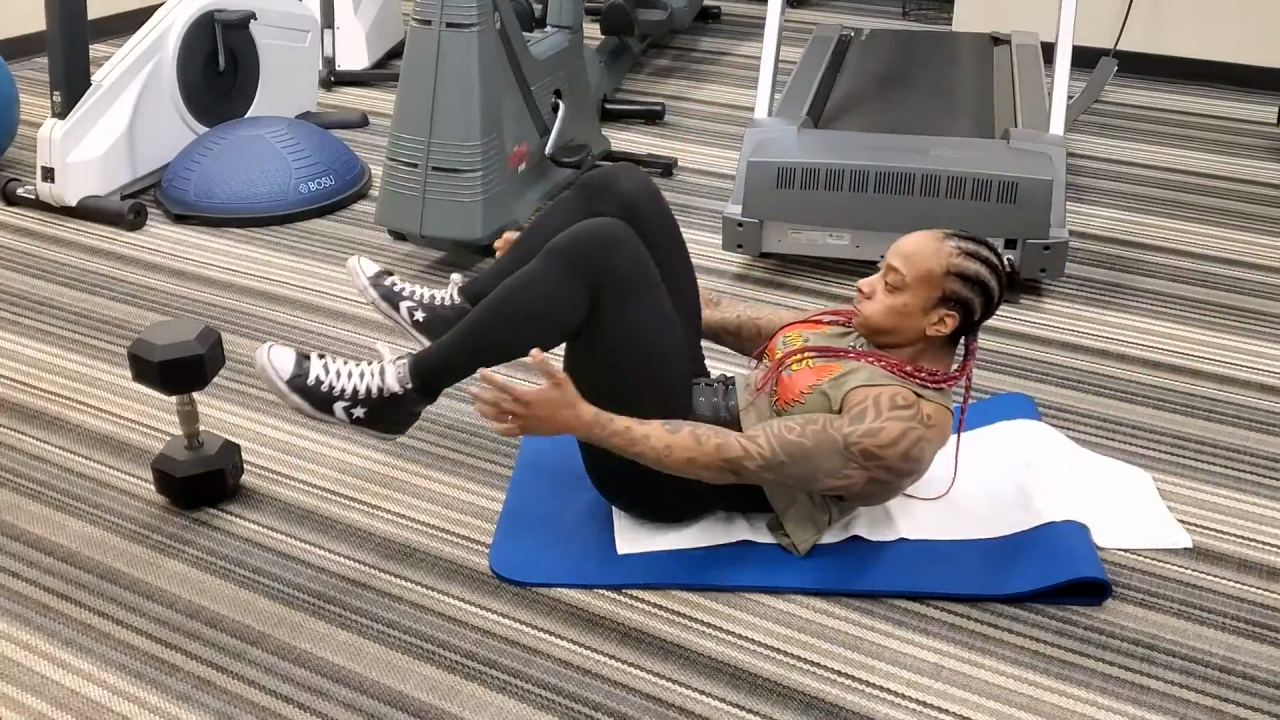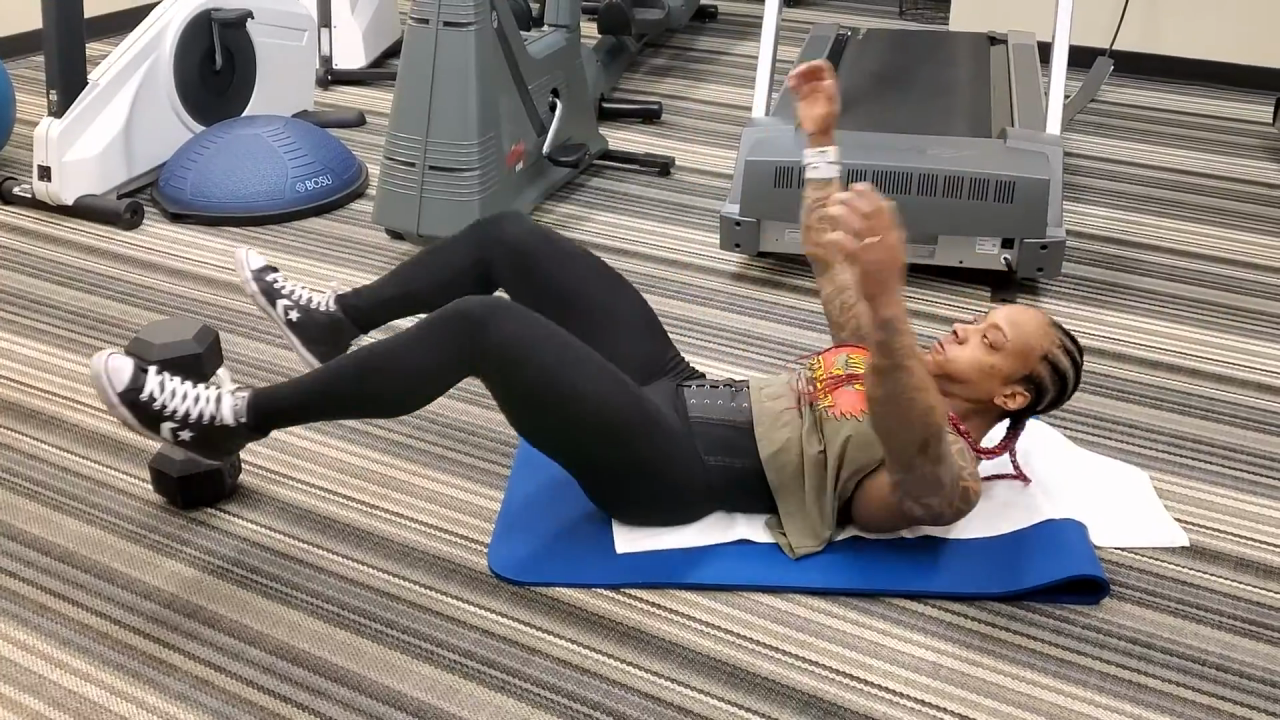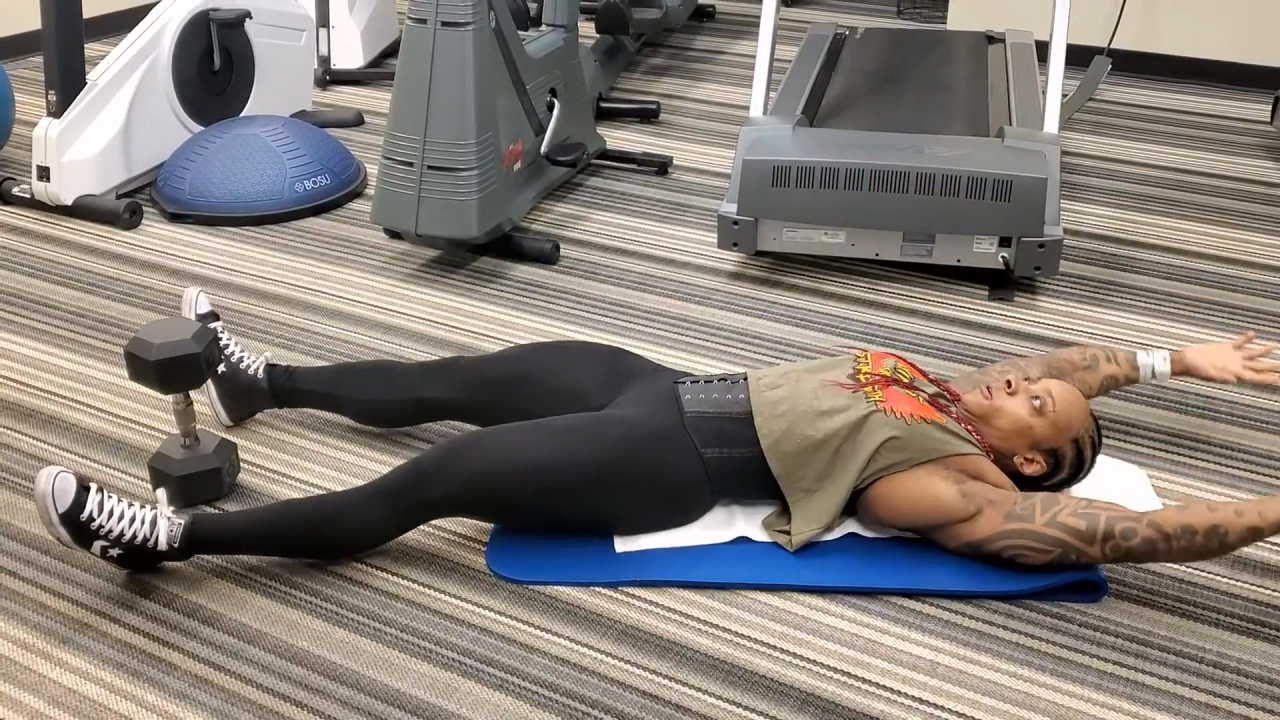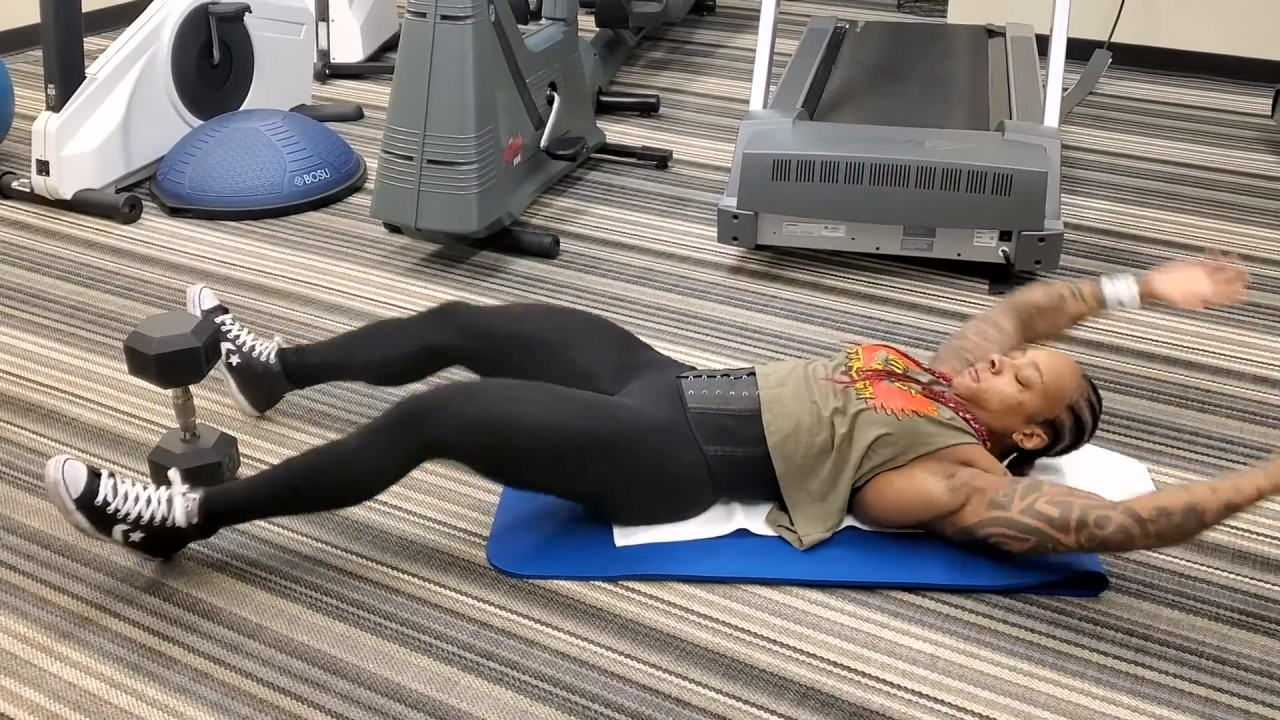
dt=0.7s
person 1, frame 1
left shoulder: (901, 426)
right shoulder: (874, 335)
left elbow: (745, 461)
right elbow: (723, 314)
left wrist: (583, 421)
left hip: (663, 476)
right hip: (690, 403)
left knee: (600, 246)
right knee: (622, 189)
left ankle: (398, 389)
right ankle: (455, 311)
person 1, frame 2
left shoulder: (943, 473)
right shoulder: (920, 364)
left elbow: (896, 426)
right elbow: (837, 267)
left wrist: (889, 306)
right wrist: (818, 144)
left hip: (663, 469)
right hip: (677, 393)
left knee: (474, 323)
right knee: (504, 237)
left ankle: (234, 419)
right ankle: (332, 323)
person 1, frame 3
left shoulder: (972, 493)
right shoulder: (958, 399)
left elbow: (1124, 531)
right elbow: (1062, 354)
right wrist: (1178, 358)
left hip: (665, 465)
right hip: (670, 387)
left knee: (418, 485)
right knee: (444, 383)
left ankle: (164, 535)
right ankle: (256, 380)
person 1, frame 4
left shoulder: (966, 478)
right shoulder: (948, 380)
left elbow: (1114, 518)
right elbow: (1020, 306)
left wrist: (1272, 481)
right wrist: (1143, 286)
left hip: (663, 458)
right hip: (669, 379)
left knee: (426, 422)
right knee: (458, 326)
left ankle: (186, 514)
right ankle: (272, 366)
